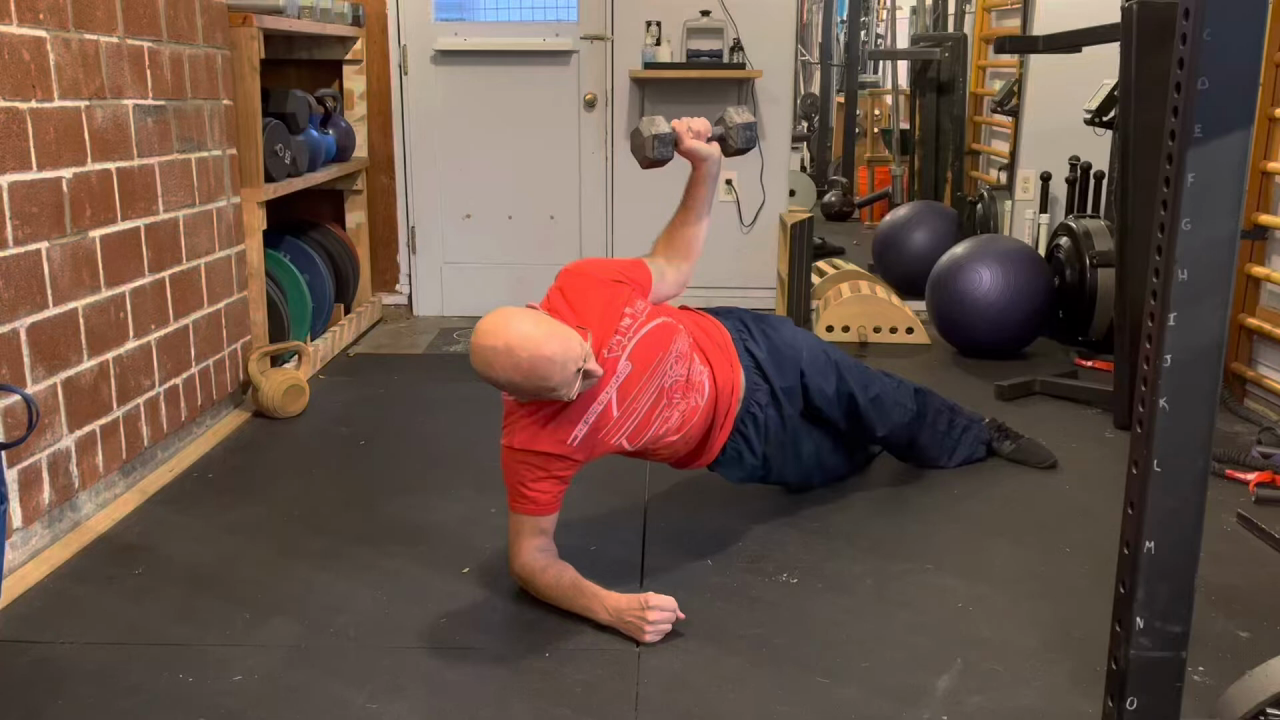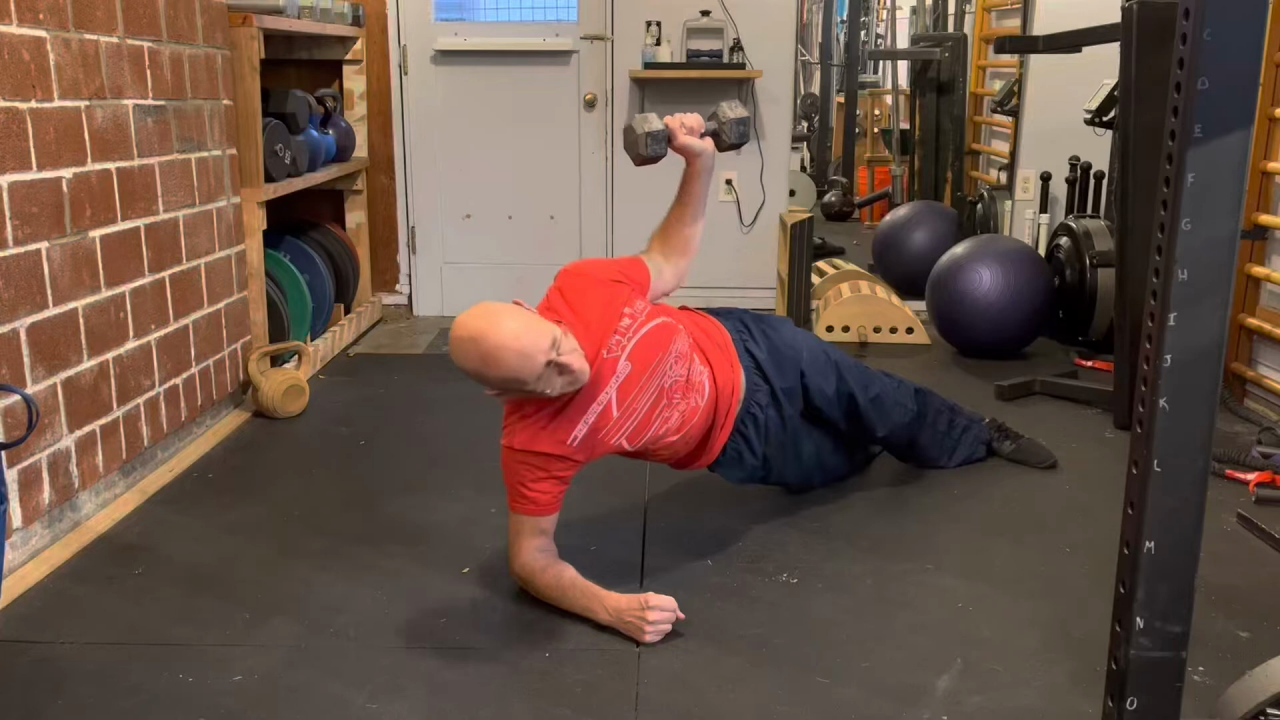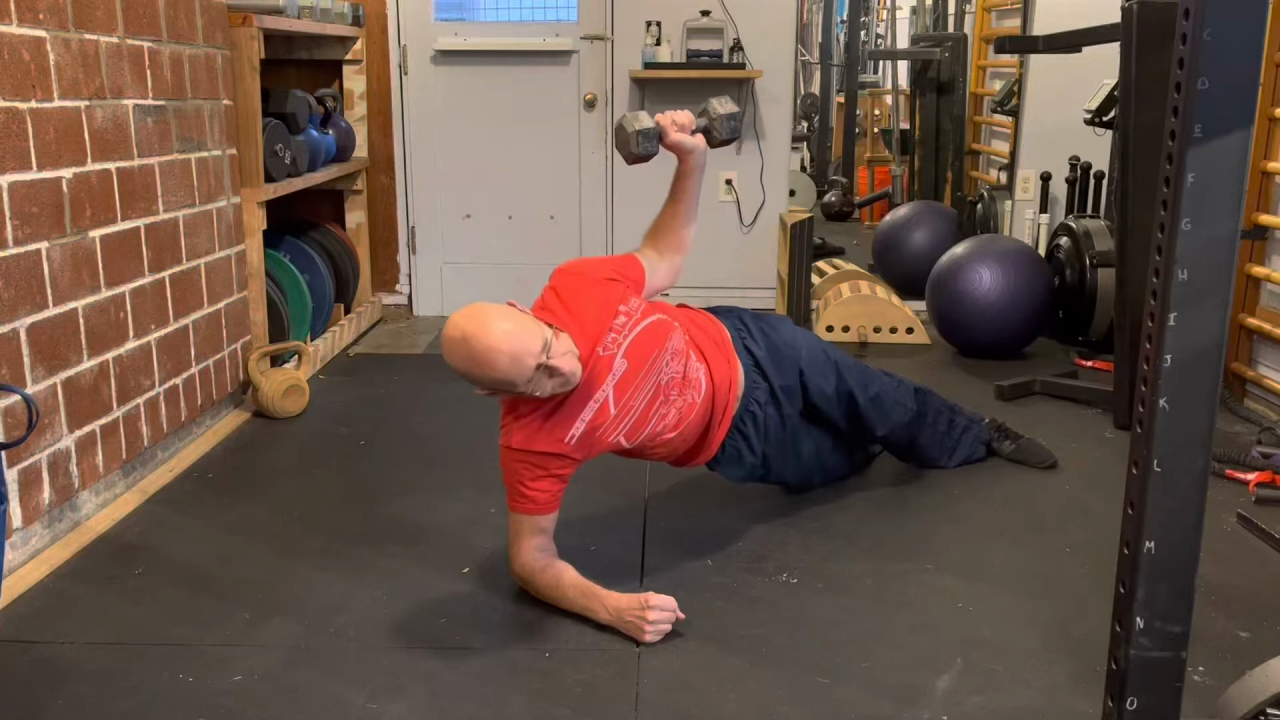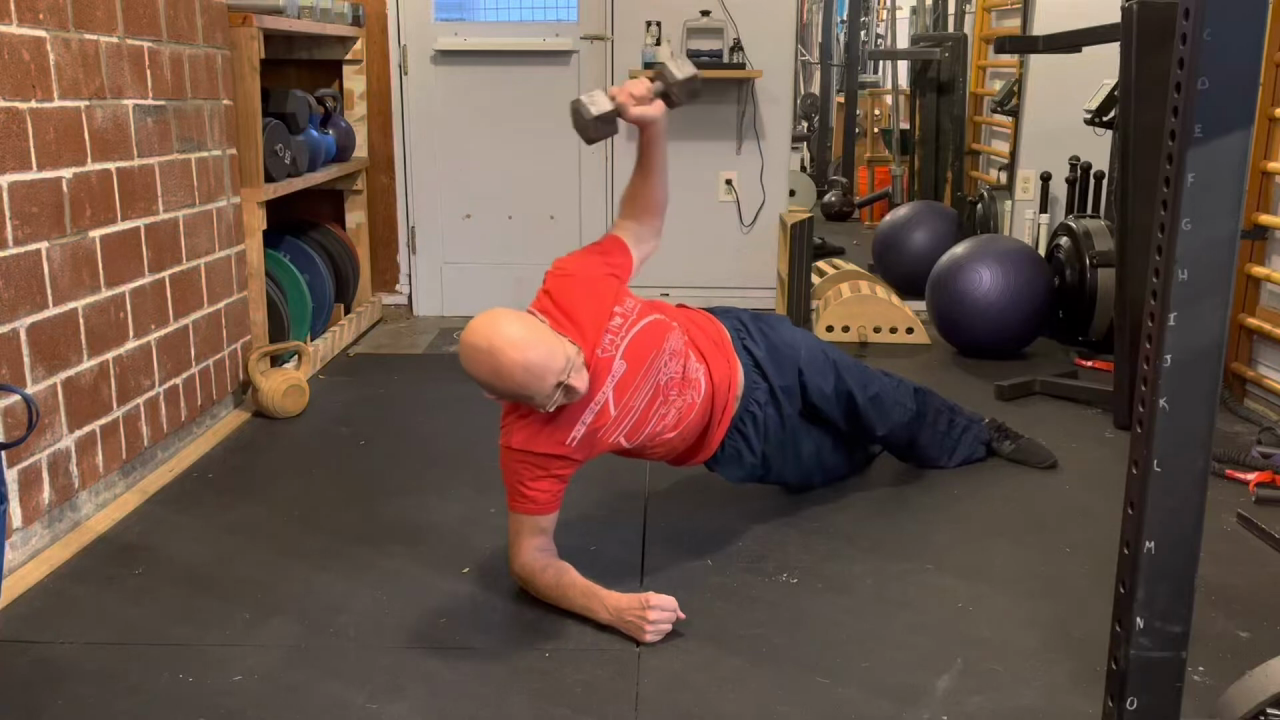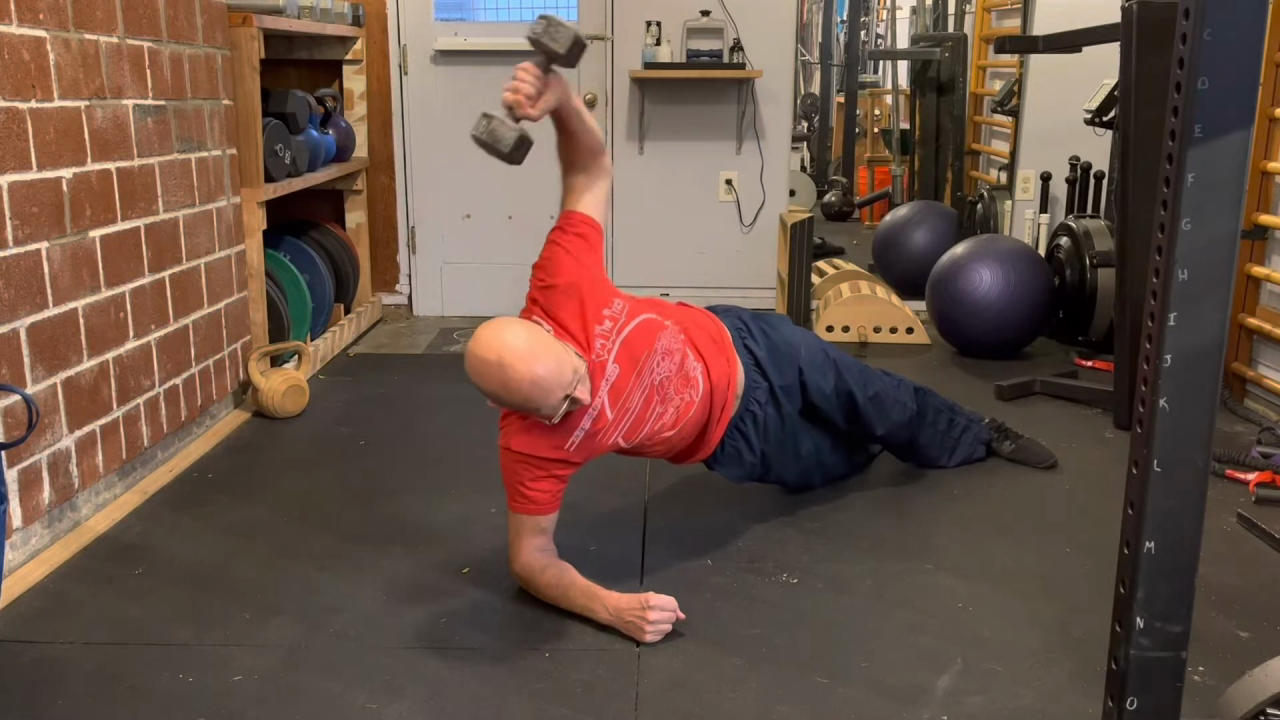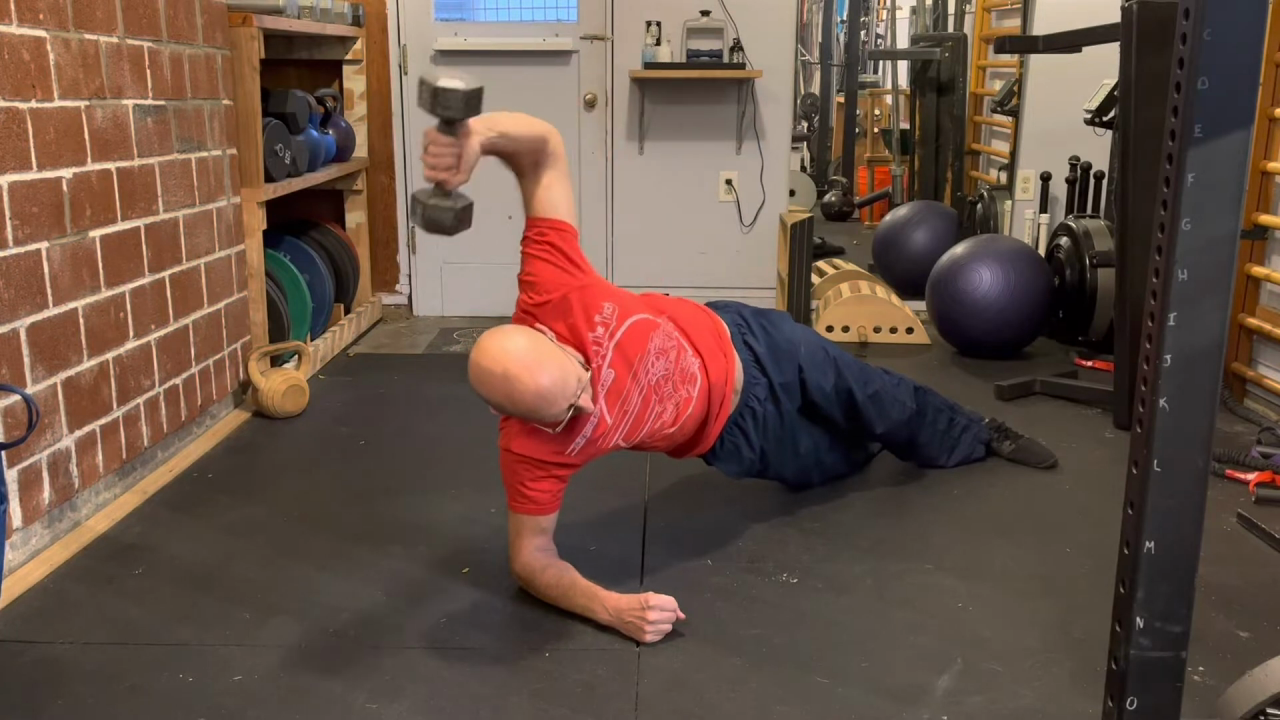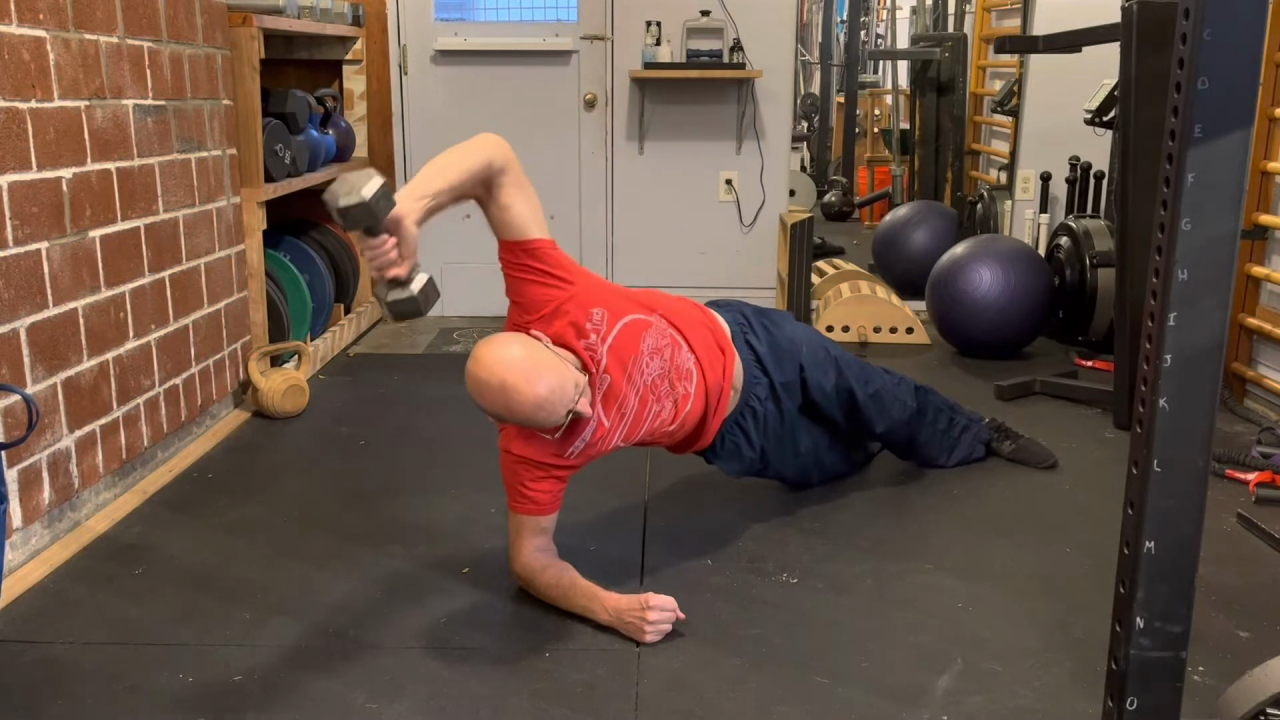
dt=0.4s
person 1, frame 1
left shoulder: (583, 285)
right shoulder: (533, 442)
left elbow: (671, 268)
right elbow: (530, 556)
left wrist: (706, 167)
right wrist: (613, 608)
left hip: (743, 348)
right hip: (737, 440)
left knee: (888, 406)
right knee: (839, 460)
left ankle: (981, 435)
right ankle: (926, 444)
person 1, frame 2
left shoulder: (580, 287)
right shoulder: (532, 441)
left elbow: (668, 264)
right elbow: (530, 556)
left wrist: (701, 163)
right wrist: (612, 609)
left hip: (744, 349)
right hip: (737, 441)
left knee: (888, 406)
right knee: (838, 462)
left ankle: (980, 436)
right ankle: (925, 444)
person 1, frame 3
left shoulder: (576, 286)
right shoulder: (530, 440)
left elbow: (663, 260)
right elbow: (530, 556)
left wrist: (693, 159)
right wrist: (611, 608)
left hip: (742, 348)
right hip: (737, 439)
left knee: (889, 406)
right knee: (837, 462)
left ankle: (980, 435)
right ankle: (925, 445)
person 1, frame 4
left shoulder: (572, 284)
right shoulder: (532, 440)
left elbow: (641, 230)
right elbow: (531, 556)
left wrist: (653, 131)
right wrist: (612, 607)
left hip: (743, 348)
right hip: (739, 439)
left knee: (890, 407)
right knee: (839, 461)
left ankle: (980, 435)
right ankle: (925, 443)
person 1, frame 5
left shoulder: (559, 291)
right shoulder: (529, 442)
left elbow: (591, 172)
right elbow: (531, 556)
left wrist: (559, 100)
right wrist: (612, 607)
left hip: (743, 348)
right hip: (736, 439)
left knee: (890, 409)
right knee: (836, 461)
left ankle: (979, 435)
right ankle: (873, 442)
person 1, frame 6
left shoulder: (553, 297)
right shoulder: (531, 445)
left elbow: (544, 149)
right elbow: (531, 558)
left wrist: (478, 133)
right wrist: (612, 607)
left hip: (742, 343)
right hip: (735, 435)
left knee: (888, 404)
right knee: (837, 459)
left ankle: (979, 435)
right ankle: (925, 445)
person 1, frame 7
left shoulder: (544, 302)
right shoulder: (533, 445)
left elbow: (495, 159)
right elbow: (531, 557)
left wrist: (407, 204)
right wrist: (611, 608)
left hip: (743, 344)
right hip: (733, 433)
left knee: (888, 406)
right knee: (835, 462)
left ankle: (978, 437)
right ankle: (920, 443)
